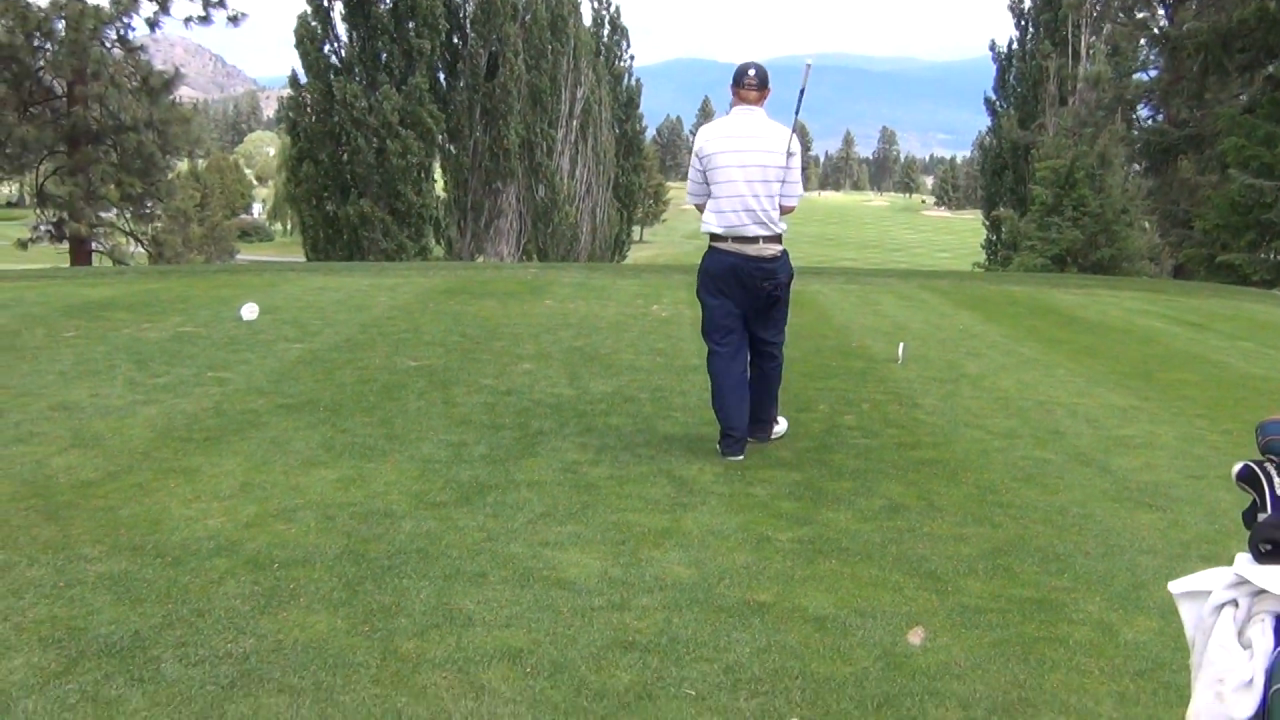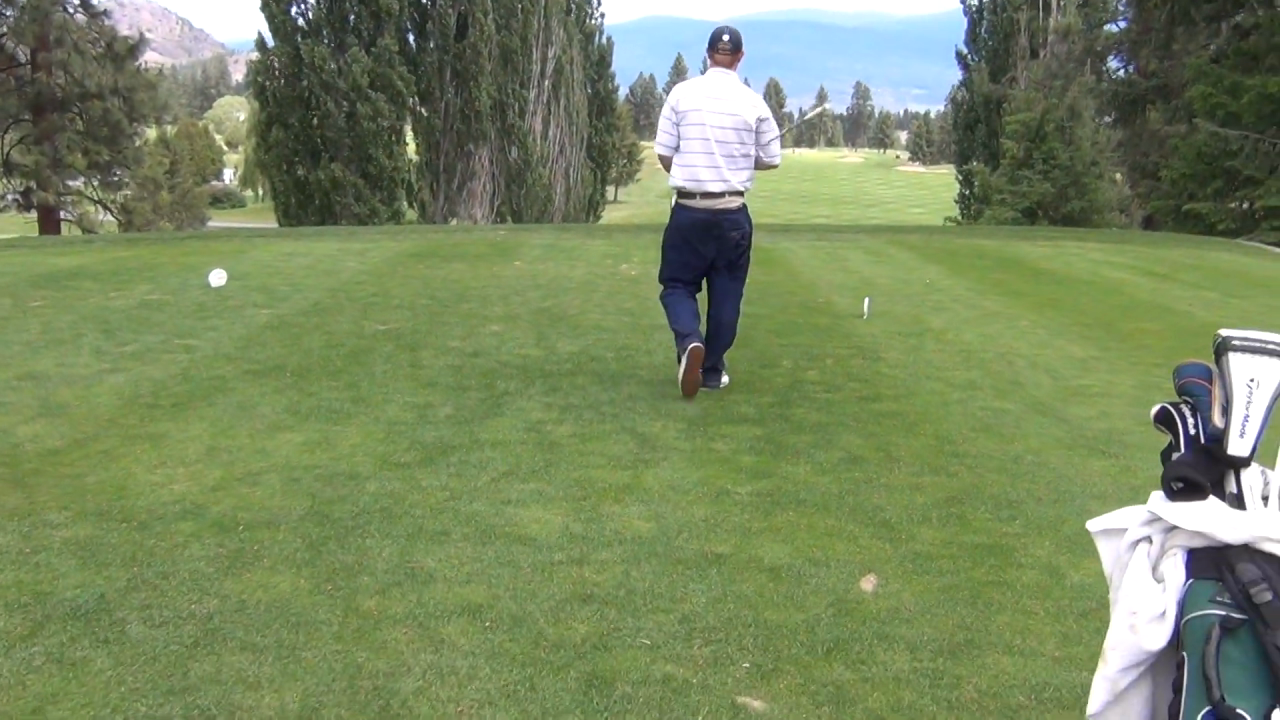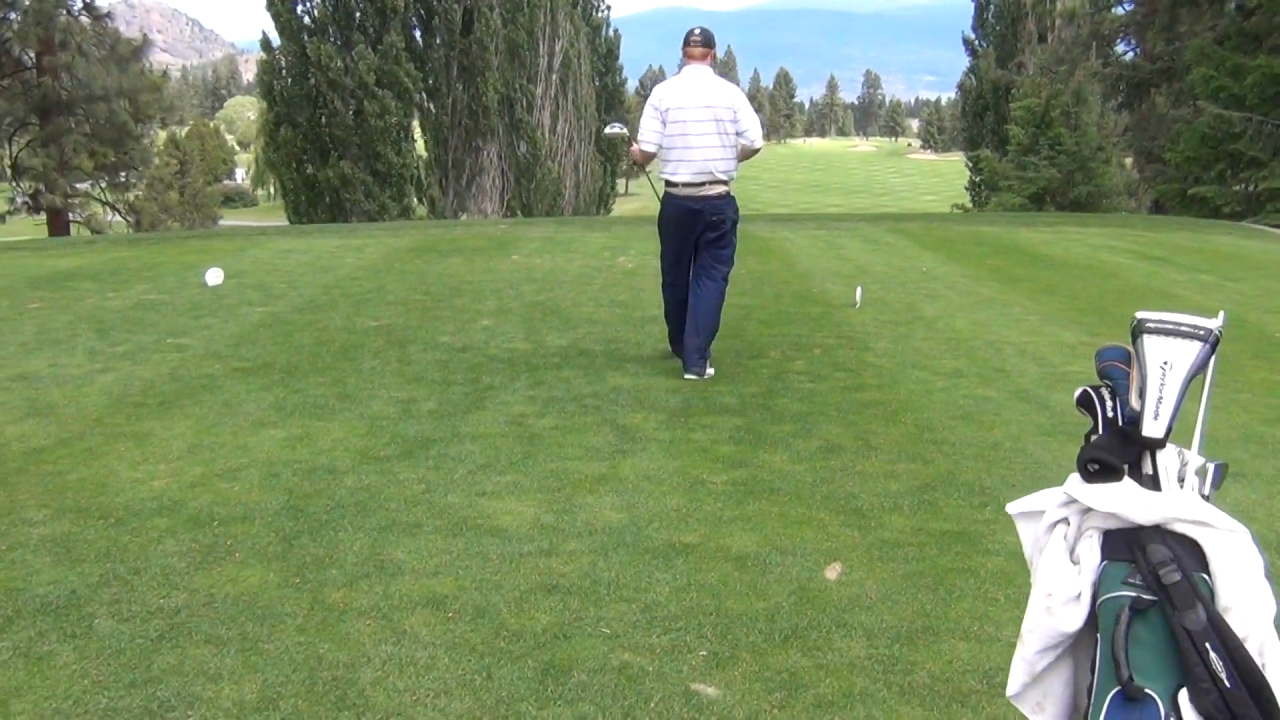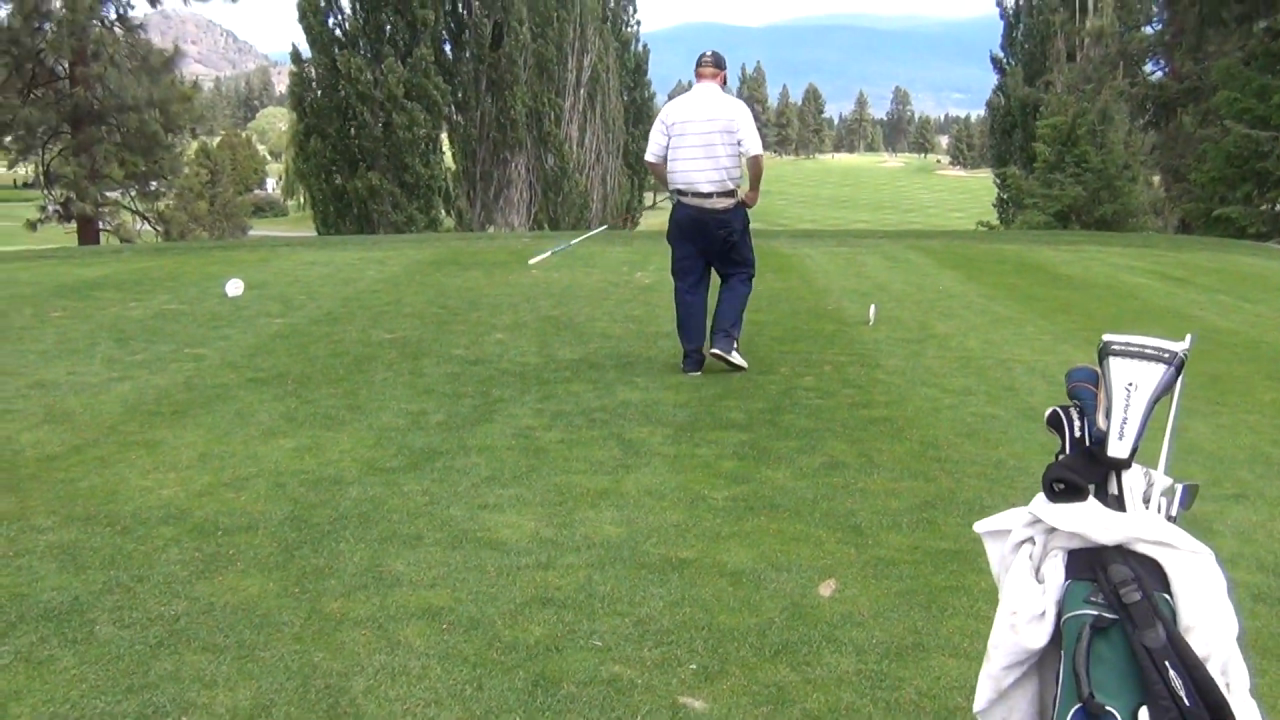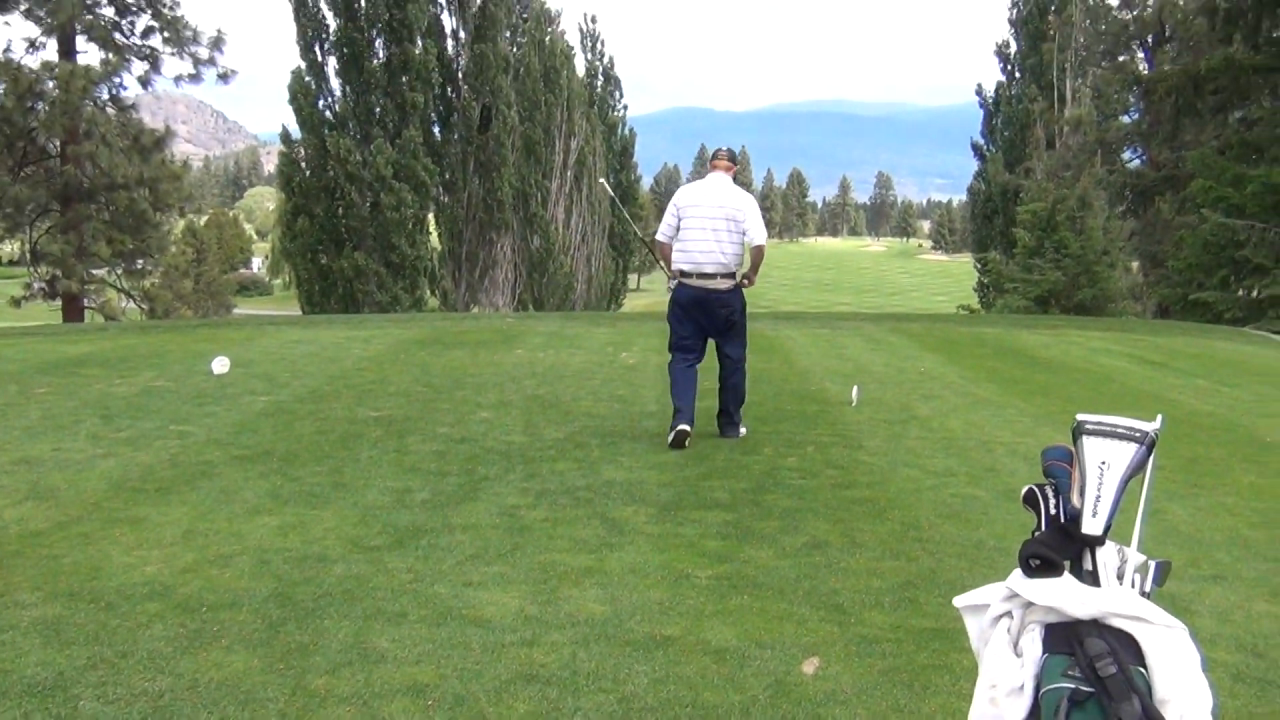
dt=0.4s
person 1, frame 1
left shoulder: (707, 135)
right shoulder: (784, 137)
left elbow: (698, 200)
right elbow: (789, 204)
left hip: (721, 256)
right hip: (769, 257)
left knee: (725, 347)
right knee: (768, 344)
left ankle: (733, 439)
right ankle: (763, 423)
person 1, frame 2
left shoulder: (682, 93)
right shoulder: (754, 103)
left elbow: (664, 153)
right elbow: (771, 161)
left hip: (688, 210)
right hip: (732, 213)
left knee: (677, 286)
right knee: (726, 295)
left ankle: (690, 342)
right ankle: (713, 369)
person 1, frame 3
left shoulder: (663, 92)
right shoulder: (729, 92)
left elbow: (647, 151)
right elbow: (754, 143)
left wrist: (637, 156)
left hip: (676, 199)
right hip: (717, 200)
left knee: (675, 276)
right knee: (711, 278)
left ankle: (681, 346)
right ankle: (696, 359)
person 1, frame 4
left shoulder: (671, 108)
right shoulder: (735, 107)
left elbow: (653, 159)
right elbow: (755, 155)
right wrist: (754, 191)
left hip: (685, 210)
right hip: (725, 209)
left knee: (688, 284)
right knee: (739, 274)
left ankle: (692, 358)
right ankle: (724, 340)
person 1, frame 5
left shoulder: (684, 193)
right shoulder: (743, 198)
left elbow: (662, 239)
right elbow: (758, 244)
left wrist: (675, 270)
right wrist: (752, 273)
left hip: (687, 290)
right hip: (726, 290)
left knee: (683, 358)
right knee: (732, 358)
left ankle: (681, 419)
right ankle: (730, 424)
